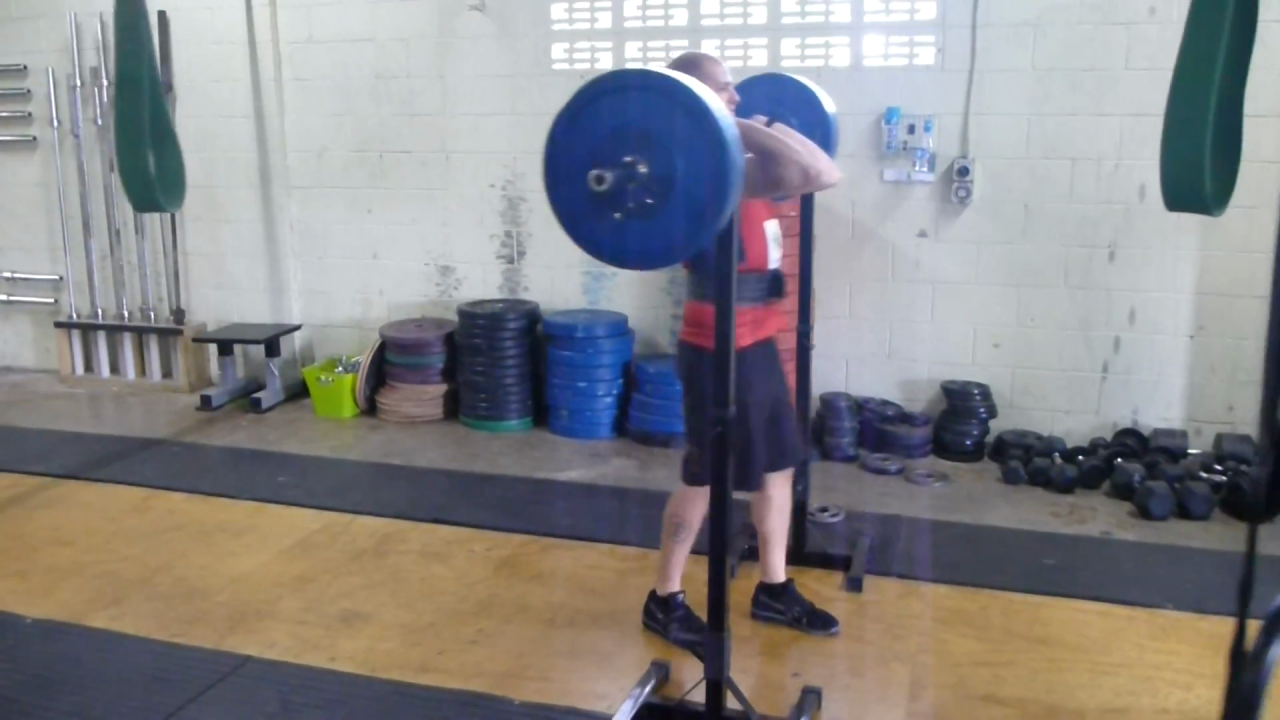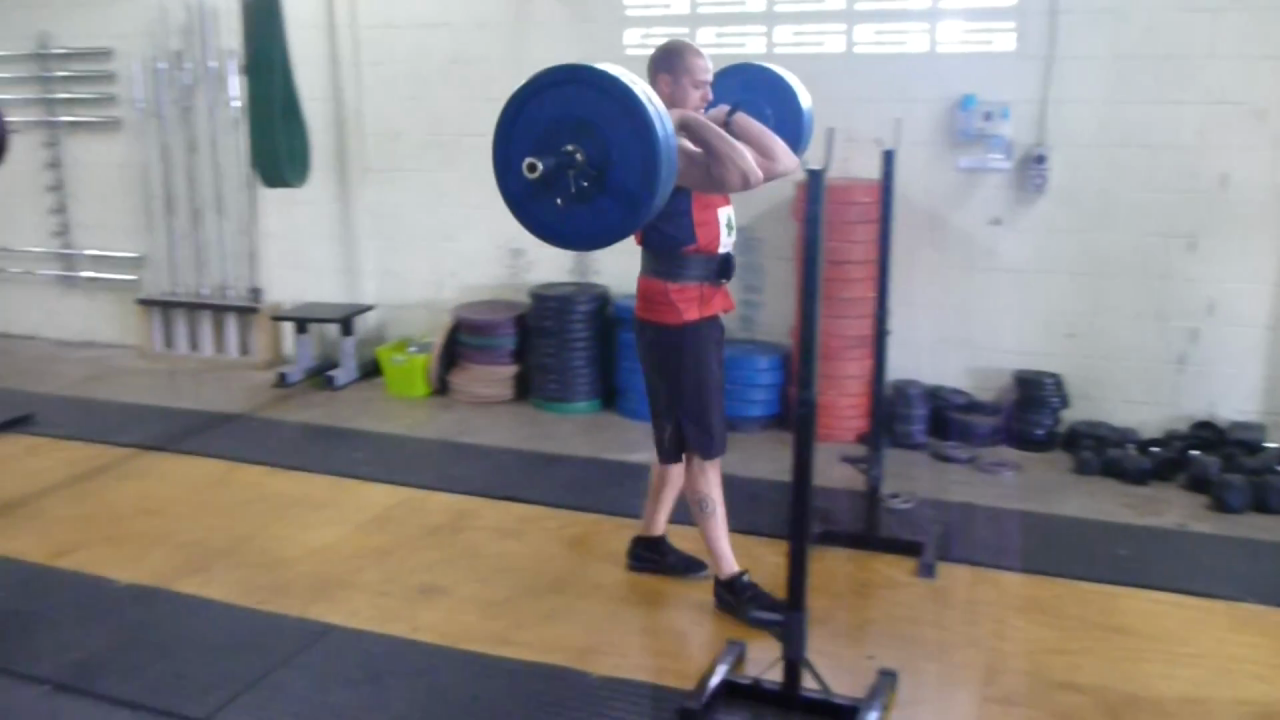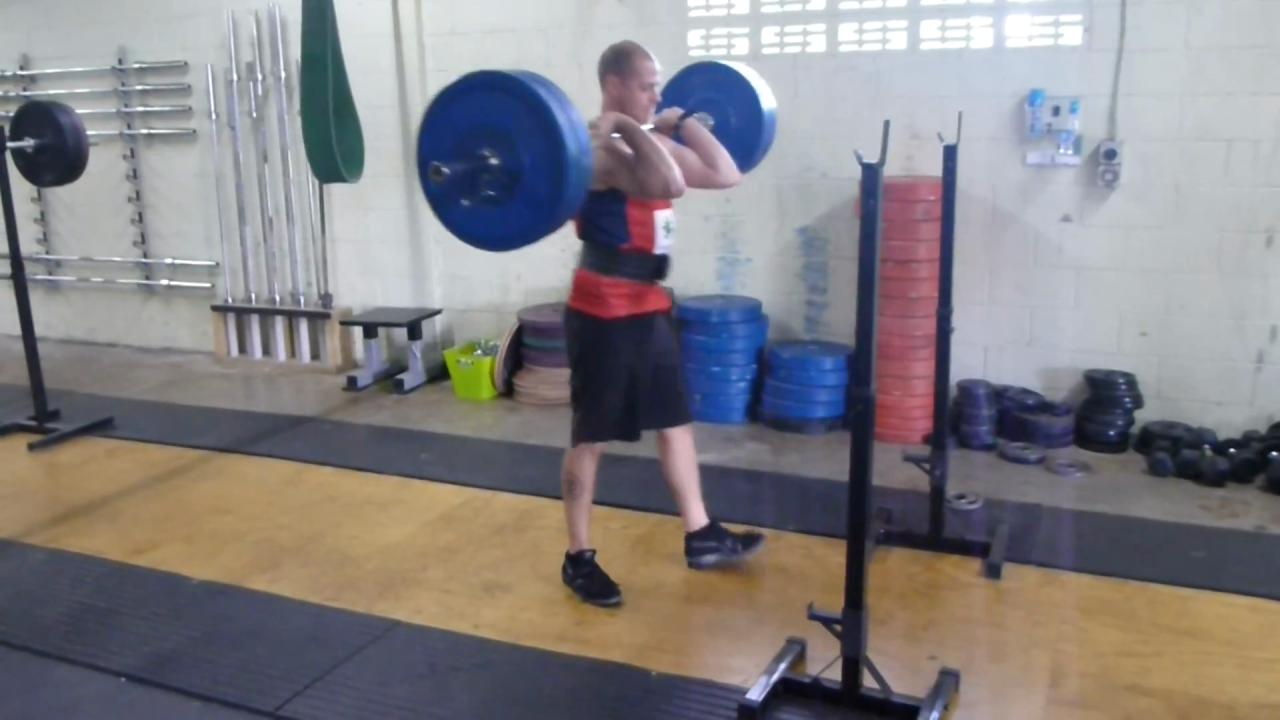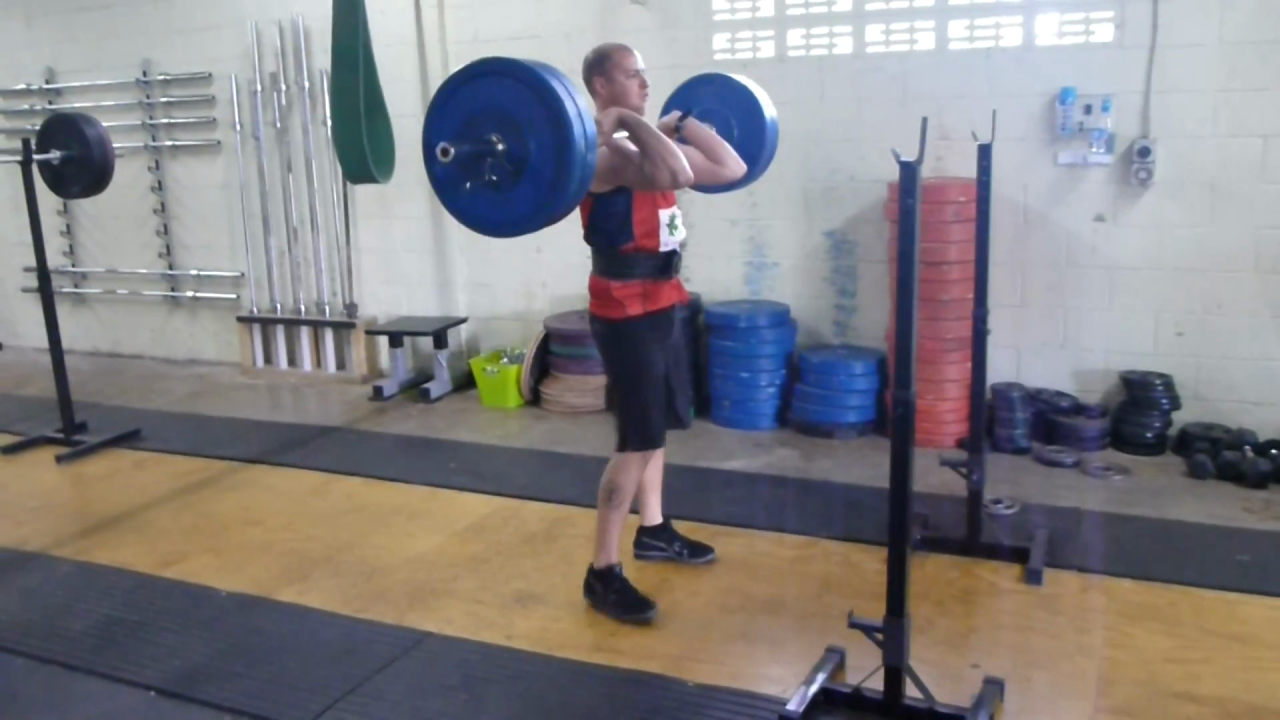
dt=0.7s
person 1, frame 1
left shoulder: (734, 158)
left elbow: (826, 173)
right elbow: (810, 176)
left wrist: (767, 126)
right wrist: (746, 133)
left hip: (755, 338)
right hip: (716, 343)
left knee: (774, 467)
right knee: (703, 477)
left ankle: (775, 591)
right ankle: (664, 600)
person 1, frame 2
left shoulder: (700, 142)
left elbow: (785, 163)
right elbow: (744, 175)
left wrist: (731, 115)
right wrist: (694, 121)
left hip: (700, 310)
right hip: (672, 315)
left knee: (682, 441)
right knee: (700, 449)
left ankle: (649, 541)
right ankle: (731, 580)
person 1, frame 3
left shoulder: (651, 145)
right shoulder: (597, 152)
left elbow: (726, 176)
right elbow: (668, 185)
left wrist: (682, 123)
right wrist: (626, 127)
left hip: (647, 308)
right hip: (602, 314)
left knee: (676, 421)
right knee: (591, 436)
left ankle: (703, 536)
right ankle: (578, 558)
person 1, frame 4
left shoulder: (646, 145)
right shoulder: (601, 153)
left elbow: (730, 167)
right elbow: (676, 174)
left wrist: (682, 122)
right wrist: (630, 120)
left hip: (660, 304)
right hip: (624, 312)
left knee: (655, 429)
right knee: (639, 440)
left ankle: (653, 529)
right ankle: (604, 570)
